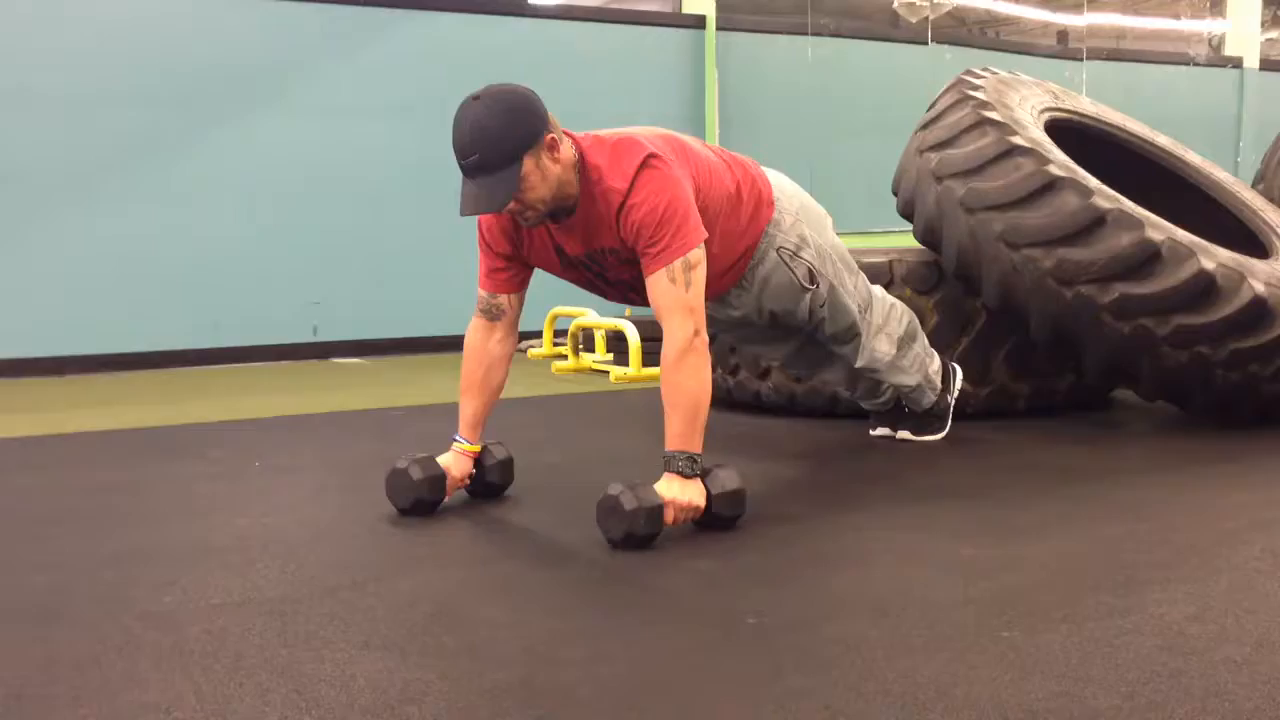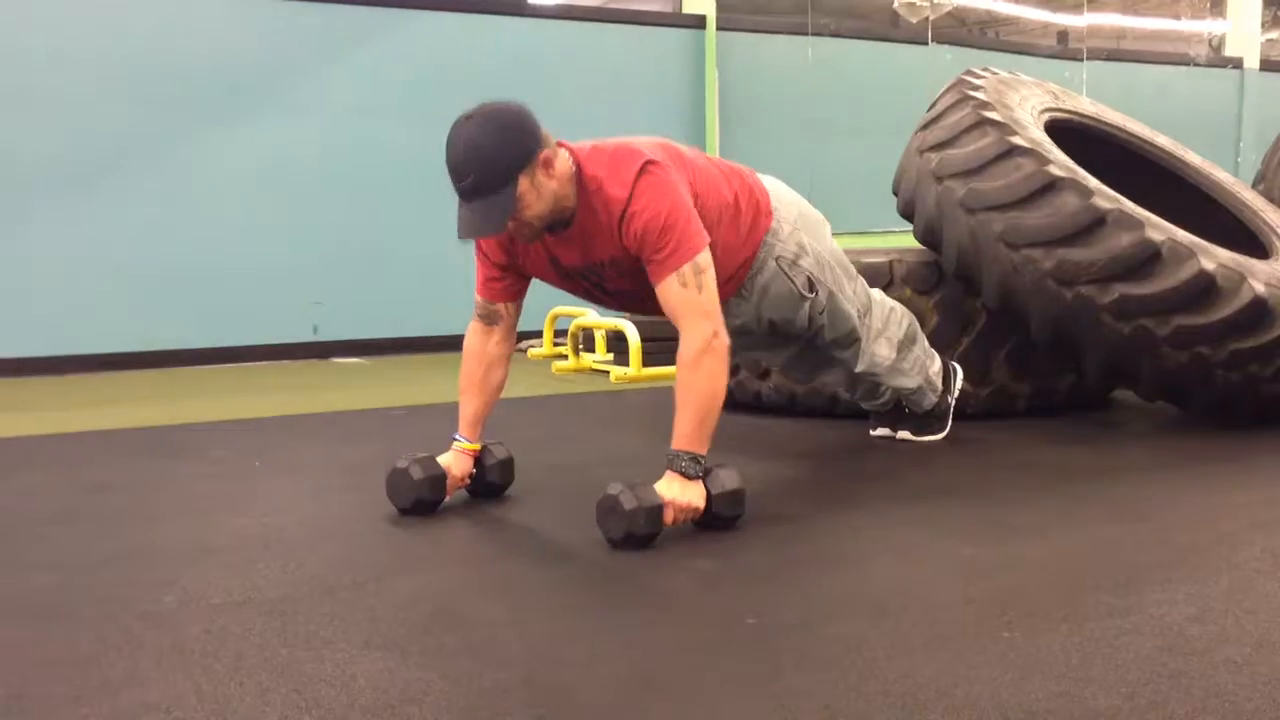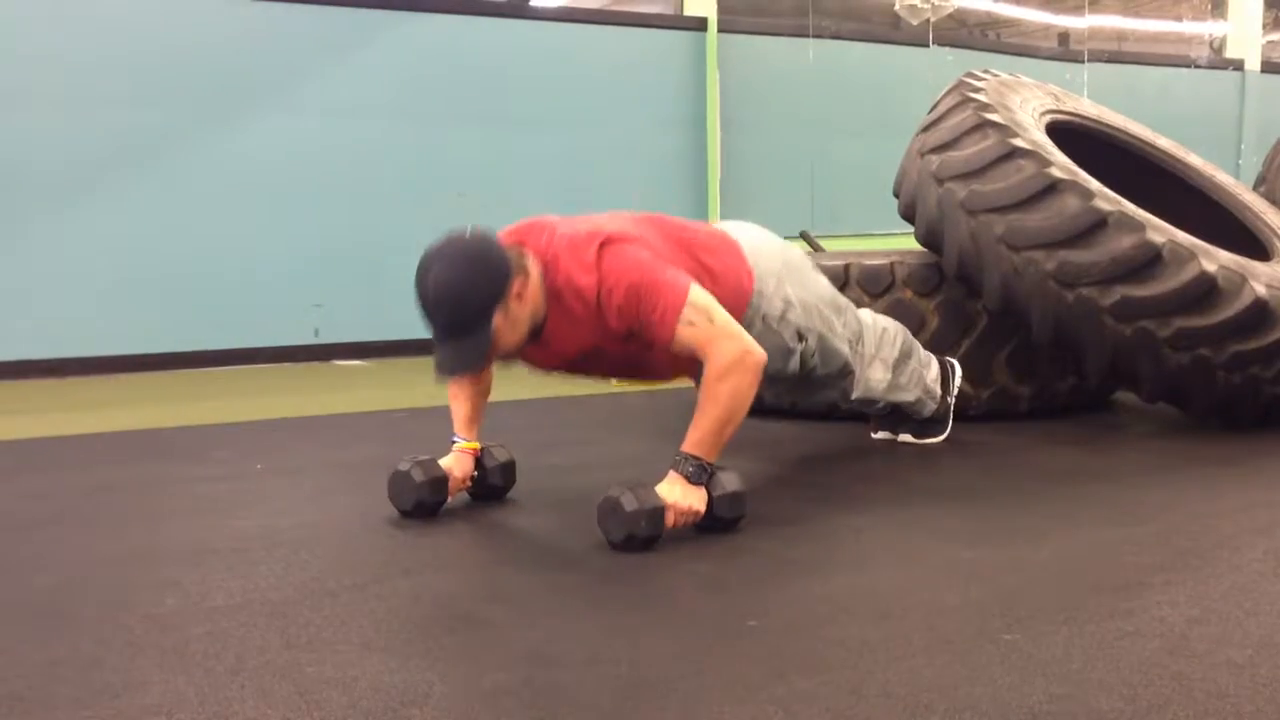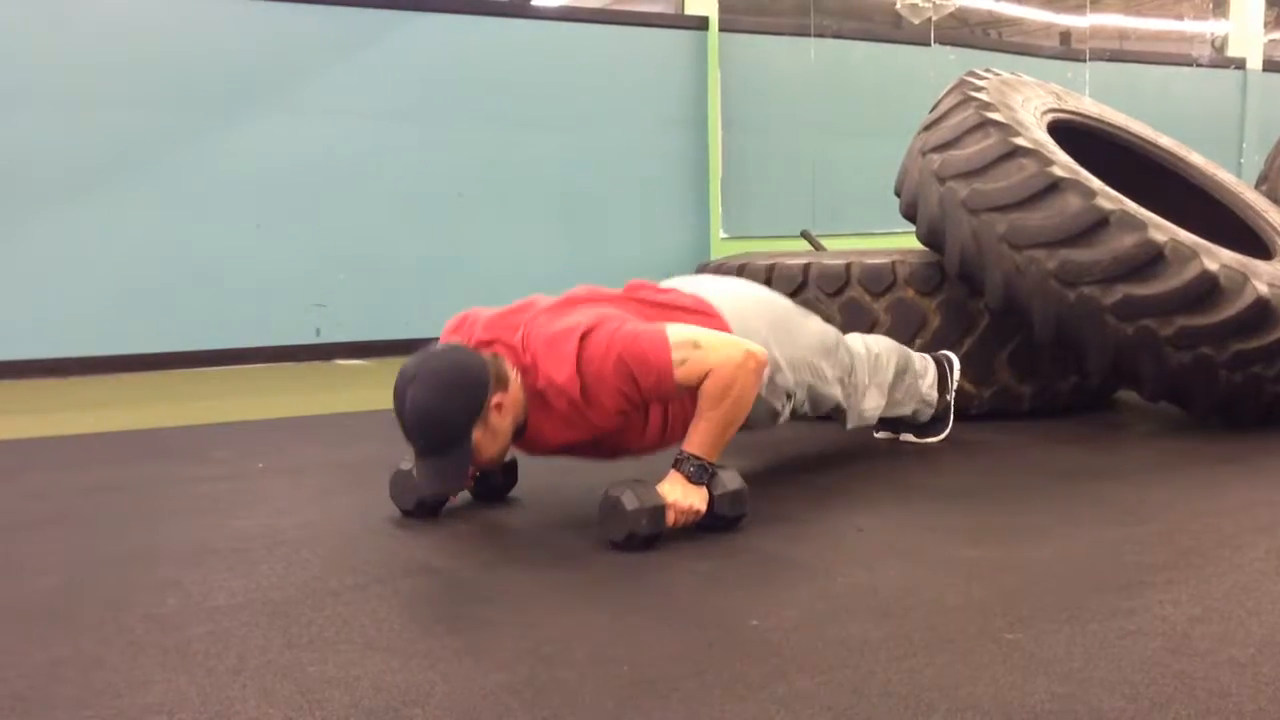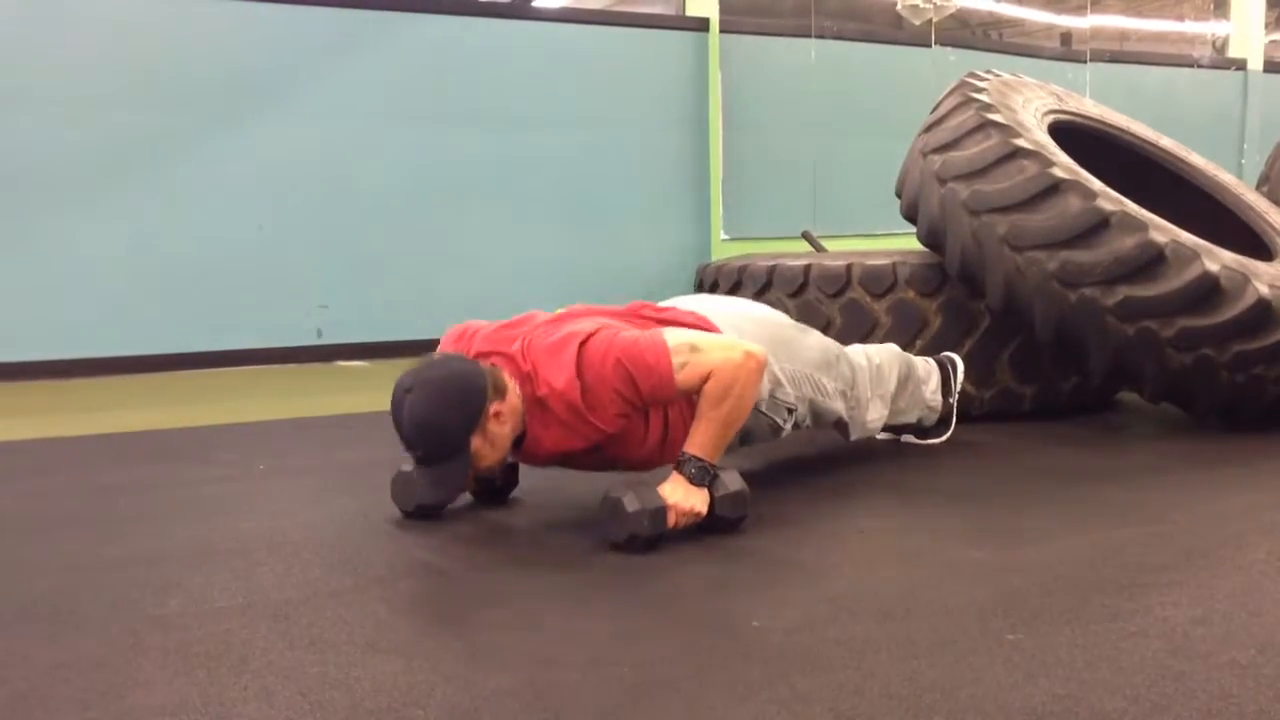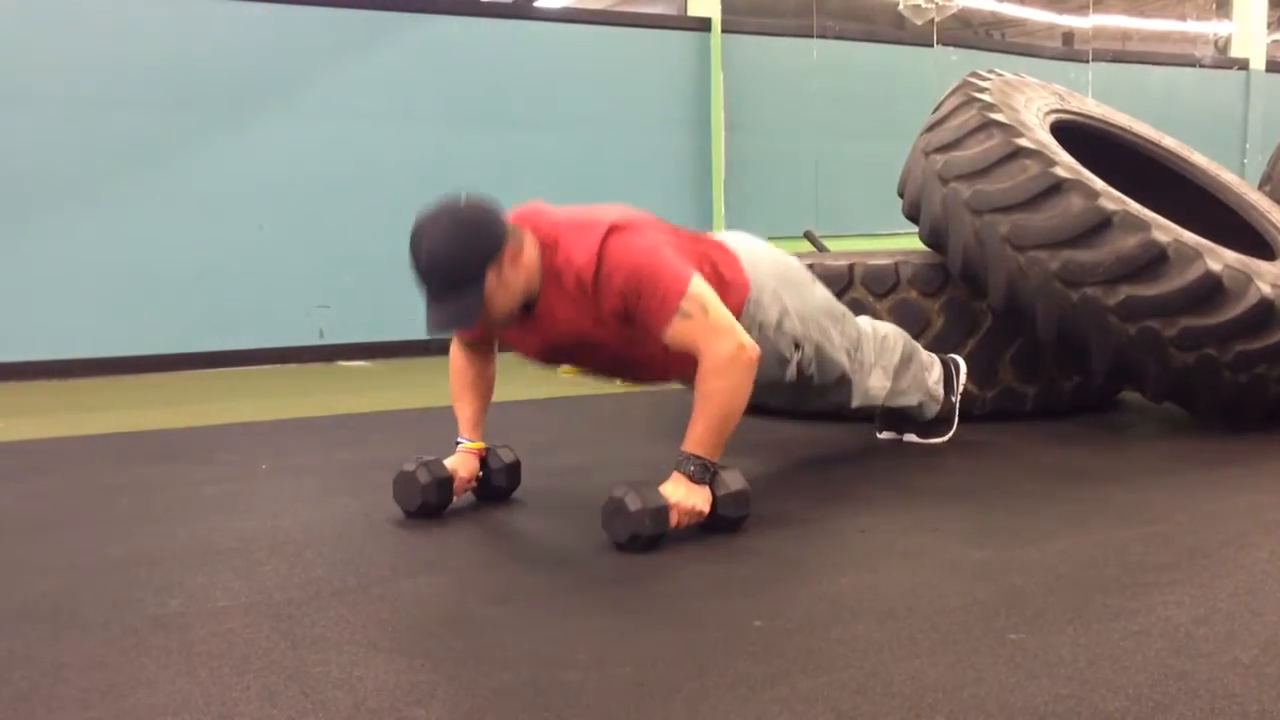
dt=0.3s
person 1, frame 1
left shoulder: (640, 183)
right shoulder: (506, 215)
left elbow: (686, 335)
right elbow: (493, 325)
left wrist: (682, 469)
right wrist: (465, 445)
left hip: (766, 235)
right hip: (709, 282)
left knee: (858, 329)
right knee: (814, 355)
left ankle: (930, 386)
right ankle: (891, 399)
person 1, frame 2
left shoulder: (640, 193)
right shoulder: (505, 219)
left elbow: (705, 336)
right elbow: (491, 327)
left wrist: (685, 469)
right wrist: (465, 444)
left hip: (766, 244)
right hip: (704, 278)
left knee: (861, 334)
right knee: (814, 359)
left ankle: (931, 386)
right ankle: (891, 401)
person 1, frame 3
left shoulder: (608, 279)
right shoulder: (487, 283)
left elbow: (742, 357)
right elbow: (467, 357)
left wrist: (690, 474)
right wrist: (464, 442)
left hip: (749, 288)
right hip: (685, 283)
left knee: (852, 354)
right knee: (822, 373)
left ankle: (931, 383)
right ankle: (902, 398)
person 1, frame 4
left shoulder: (590, 366)
right shoulder: (464, 345)
left elbow: (743, 362)
left wrist: (691, 473)
right wrist: (465, 464)
left hip: (734, 338)
left knee: (845, 378)
left ankle: (929, 380)
right ankle: (912, 388)
person 1, frame 5
left shoulder: (588, 376)
right shoulder: (465, 360)
left elbow: (741, 362)
left wrist: (691, 473)
right wrist: (459, 467)
left hip: (736, 359)
right hip: (674, 343)
left knee: (849, 390)
left ankle: (931, 384)
right ankle: (908, 397)
person 1, frame 6
left shoulder: (609, 261)
right shoulder: (485, 277)
left elbow: (735, 351)
right elbow: (470, 344)
left wrist: (694, 472)
right wrist: (470, 444)
left hip: (747, 297)
right hip: (678, 292)
left knee: (858, 361)
left ankle: (934, 382)
right ankle: (908, 414)
